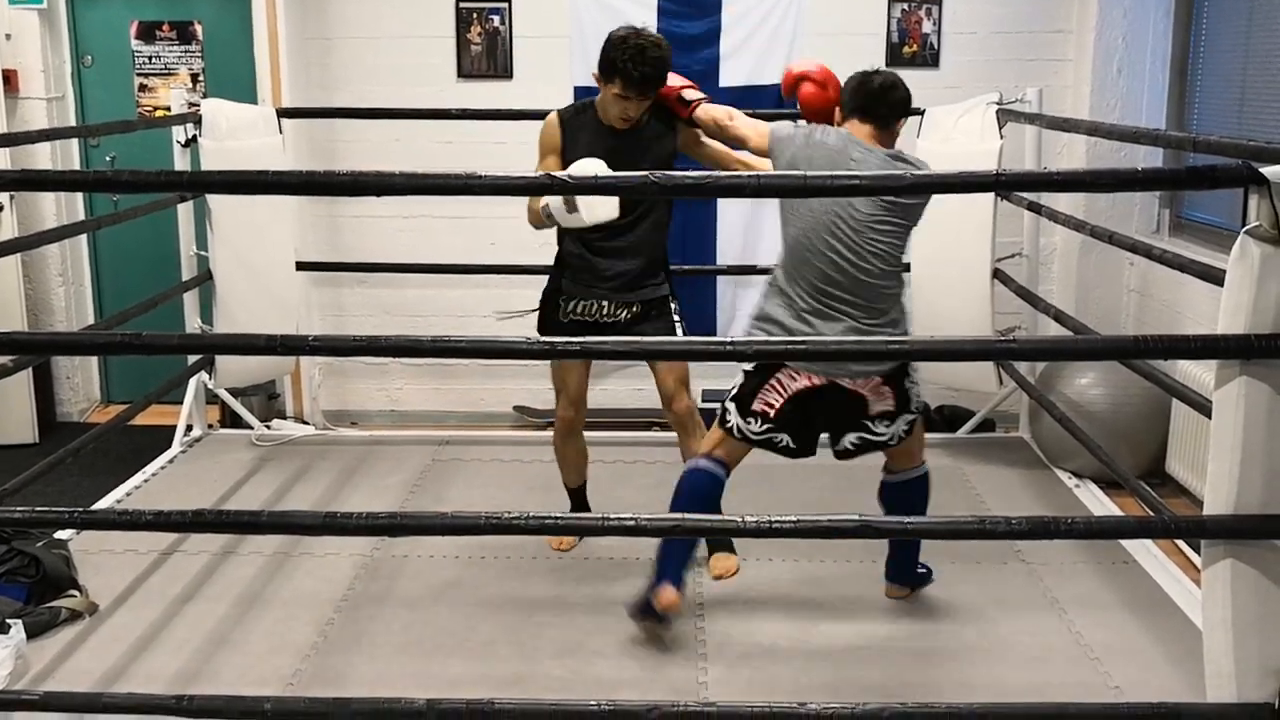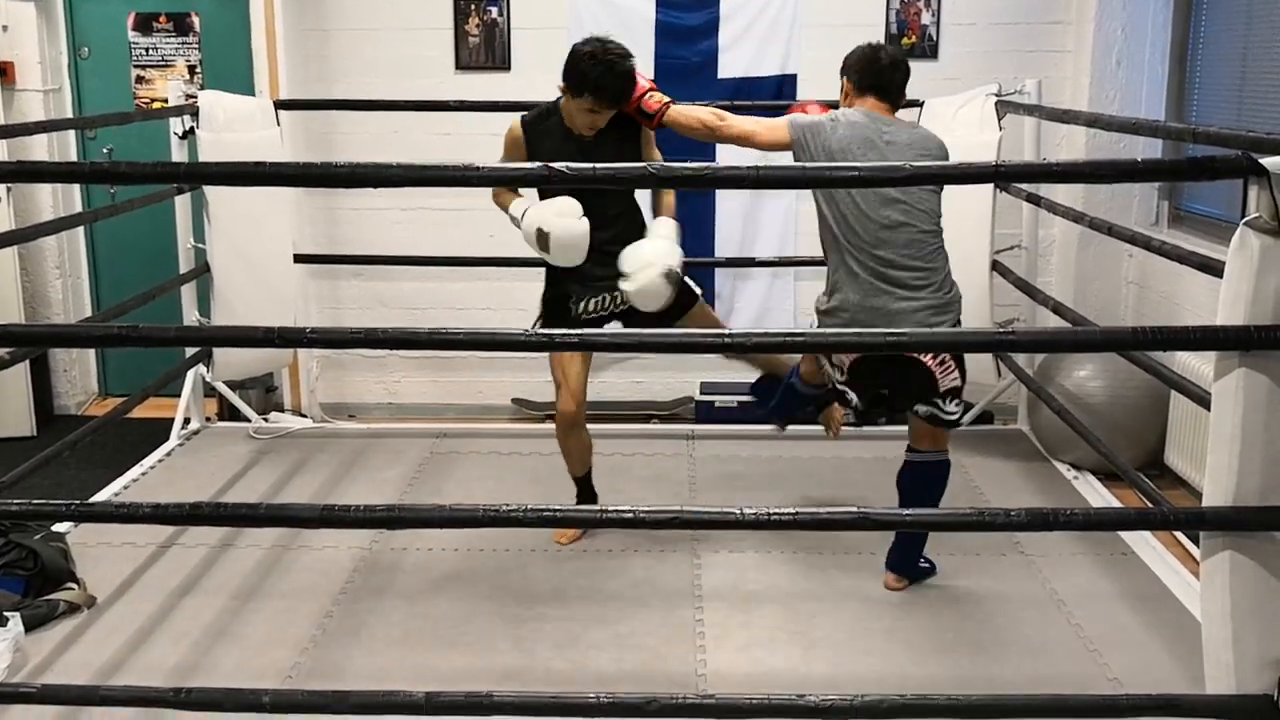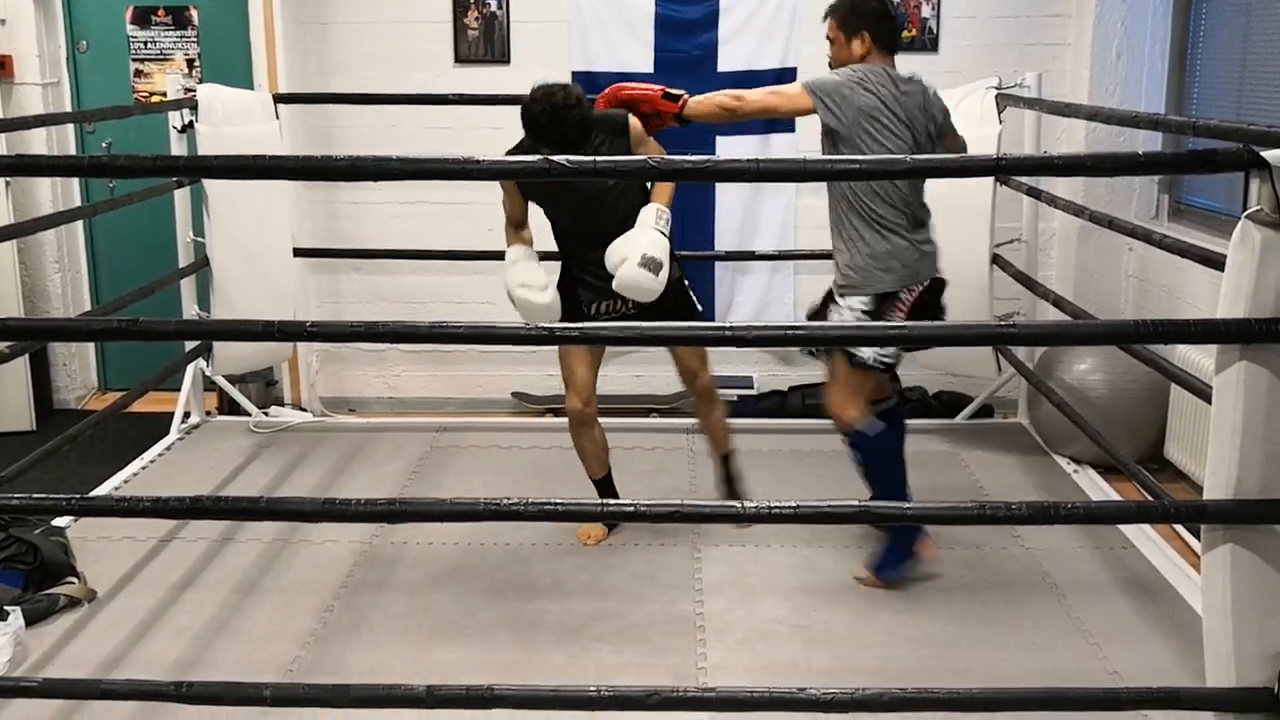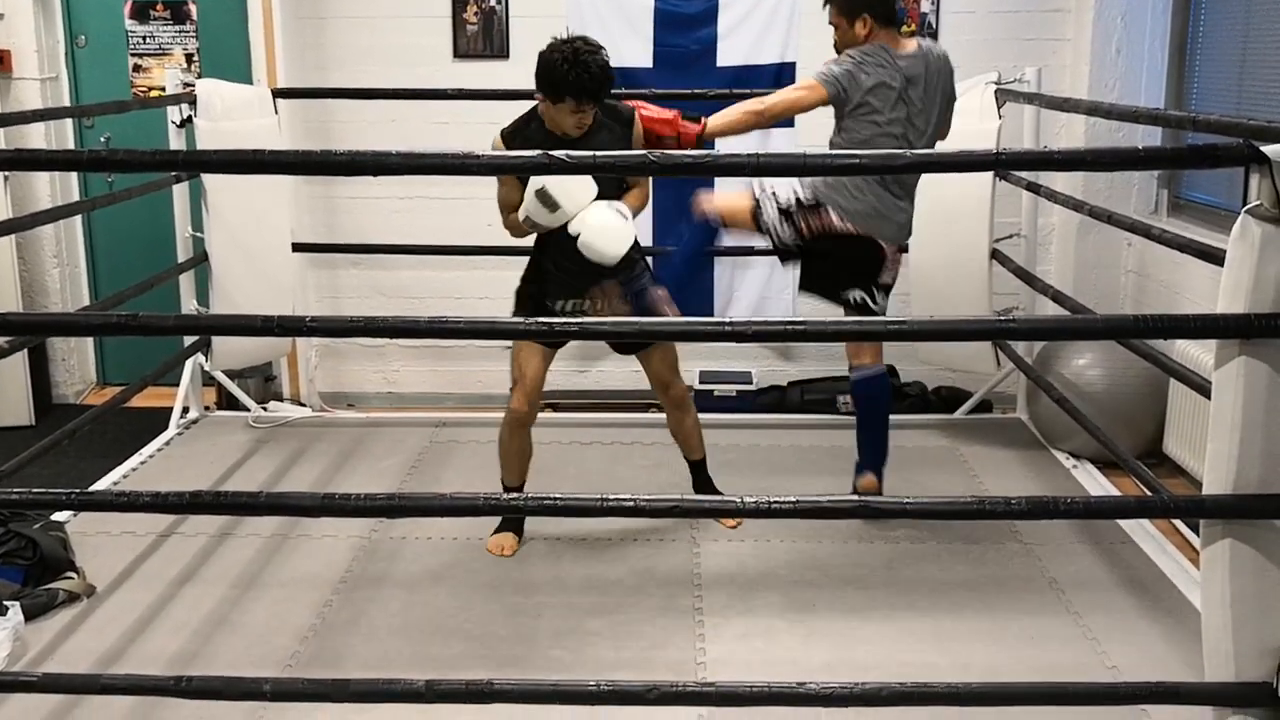
dt=0.3s
person 1, frame 1
left shoulder: (805, 143)
right shoulder: (914, 181)
left elbow: (730, 124)
left wrist: (687, 99)
right wrist: (822, 105)
left hip: (789, 353)
right hip: (874, 359)
left knee: (716, 452)
right knee: (907, 454)
left ankle: (666, 585)
right ankle: (901, 574)
person 1, frame 2
left shoulder: (821, 130)
right shoulder: (933, 147)
left elbow: (727, 125)
left wrist: (655, 106)
left hip: (853, 318)
right hip: (928, 321)
left knee: (814, 369)
right knee: (931, 443)
left ankle: (770, 404)
right ankle: (904, 563)
person 1, frame 3
left shoulder: (844, 88)
right shoulder: (922, 96)
left elbow: (744, 104)
right elbow: (957, 150)
left wrist: (672, 104)
left hip: (876, 277)
right hip: (915, 272)
left knee: (844, 403)
right knee: (878, 388)
left ankle: (905, 533)
right ankle: (891, 505)
person 1, frame 4
left shoulder: (856, 71)
right shoulder: (937, 60)
left elbow: (768, 109)
left wrist: (692, 131)
left hip: (835, 212)
right hip: (884, 232)
left knee: (712, 206)
right knee: (865, 350)
right ankle: (870, 472)
person 2, frame 1
left shoulder: (669, 126)
right shoulder: (562, 126)
left elbow: (729, 161)
right elbow: (536, 215)
right wrist: (560, 205)
left hip: (645, 291)
right hip: (575, 290)
left knee: (682, 409)
right knee: (568, 416)
left ankle: (713, 531)
right ankle: (579, 510)
person 2, frame 2
left shoulder: (634, 125)
right shoulder: (526, 132)
left elbow: (661, 180)
right elbow: (501, 193)
left wrist: (664, 234)
right wrist: (527, 217)
left hip: (634, 264)
right hip: (570, 276)
right knee: (570, 410)
right ankle: (587, 502)
person 2, frame 3
left shoulder: (622, 128)
right elbow: (517, 225)
left wrist: (654, 224)
right wrist: (521, 264)
left hip: (647, 271)
right hip: (583, 286)
left knee: (703, 386)
right knee: (580, 407)
left ankle: (729, 482)
right ankle: (609, 502)
person 2, frame 4
left shoulder: (626, 123)
right shoulder: (513, 143)
left elbow: (641, 186)
right elbow: (511, 220)
left wrist: (619, 215)
right wrist: (540, 211)
left hip: (625, 275)
right hip: (551, 283)
left knee: (674, 391)
right knee: (521, 407)
left ankle: (704, 487)
right ankle: (512, 514)
